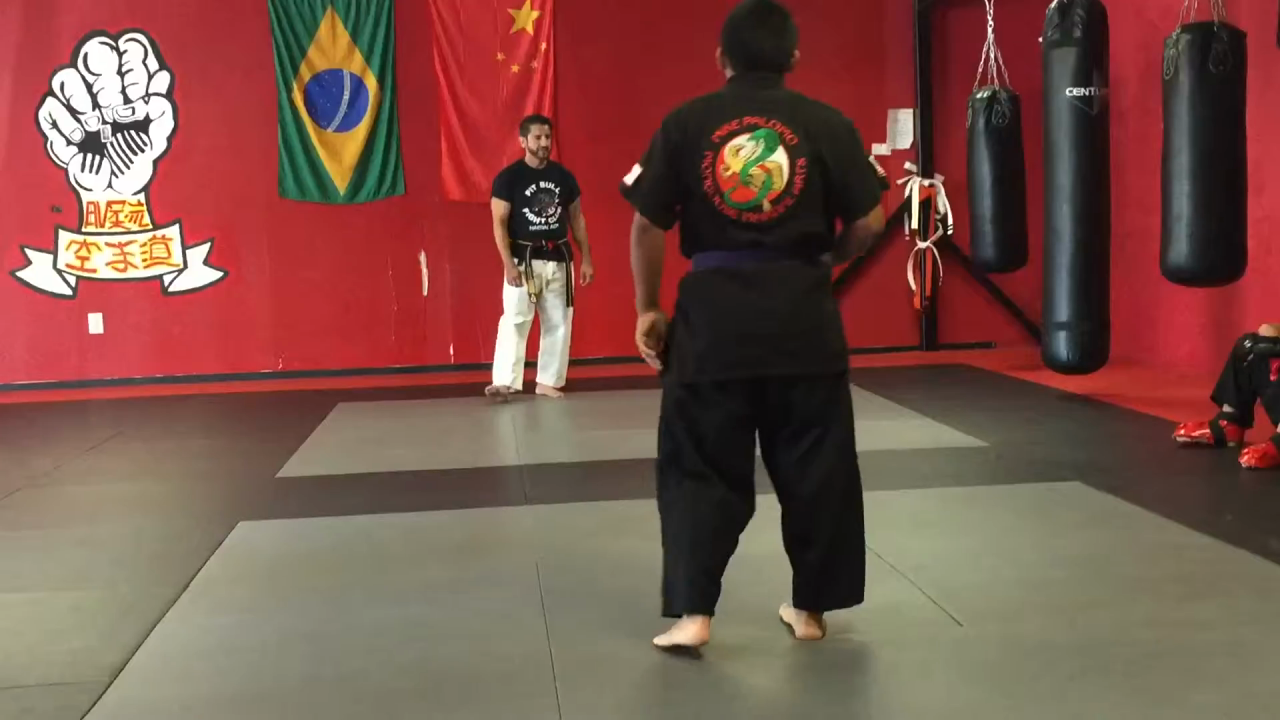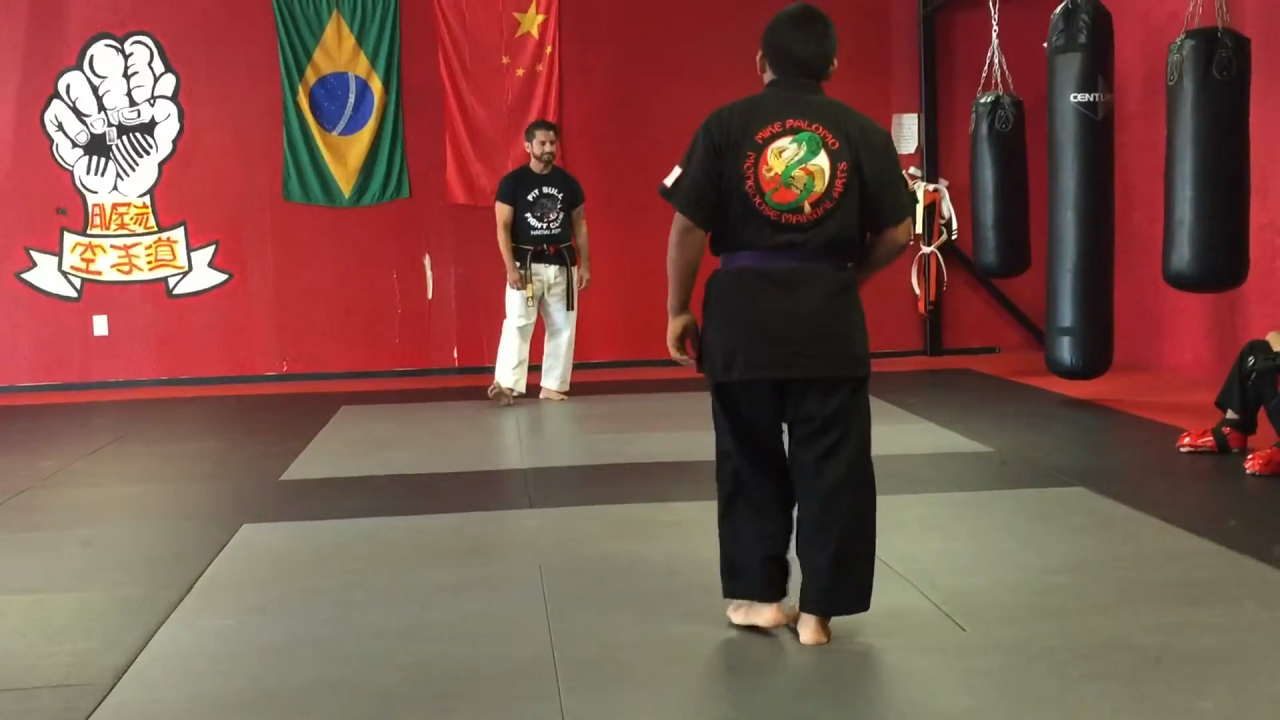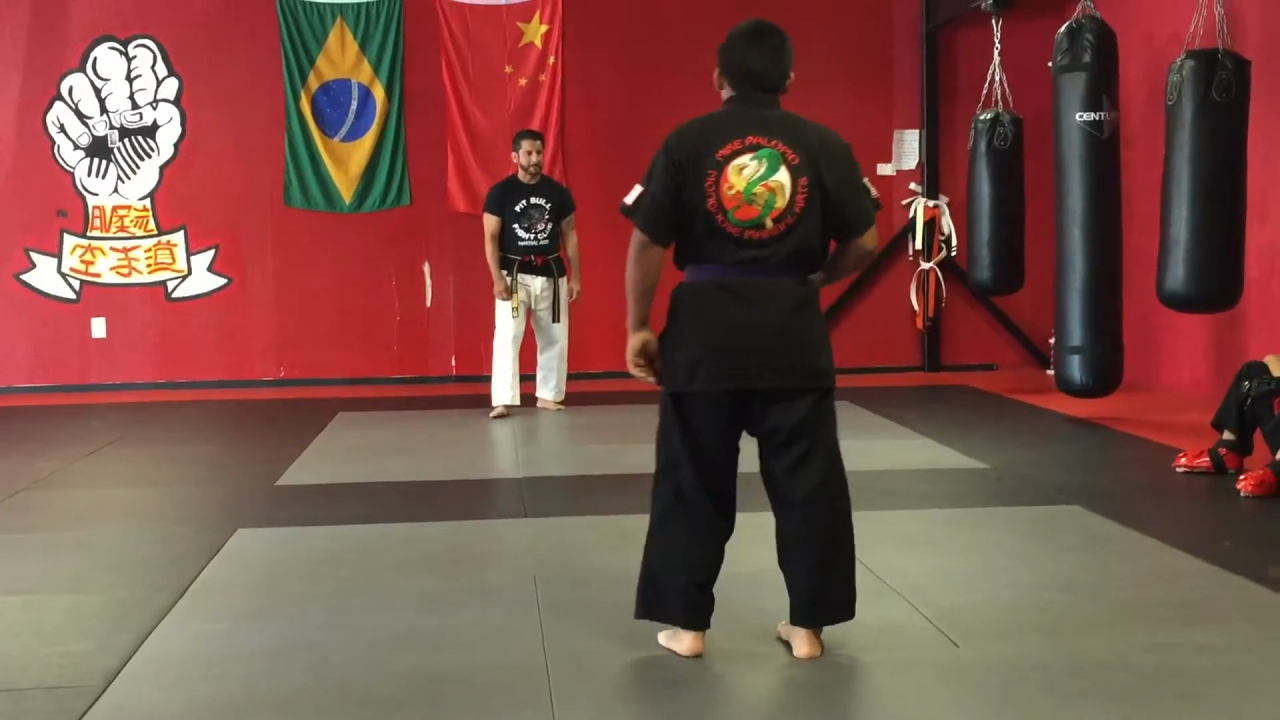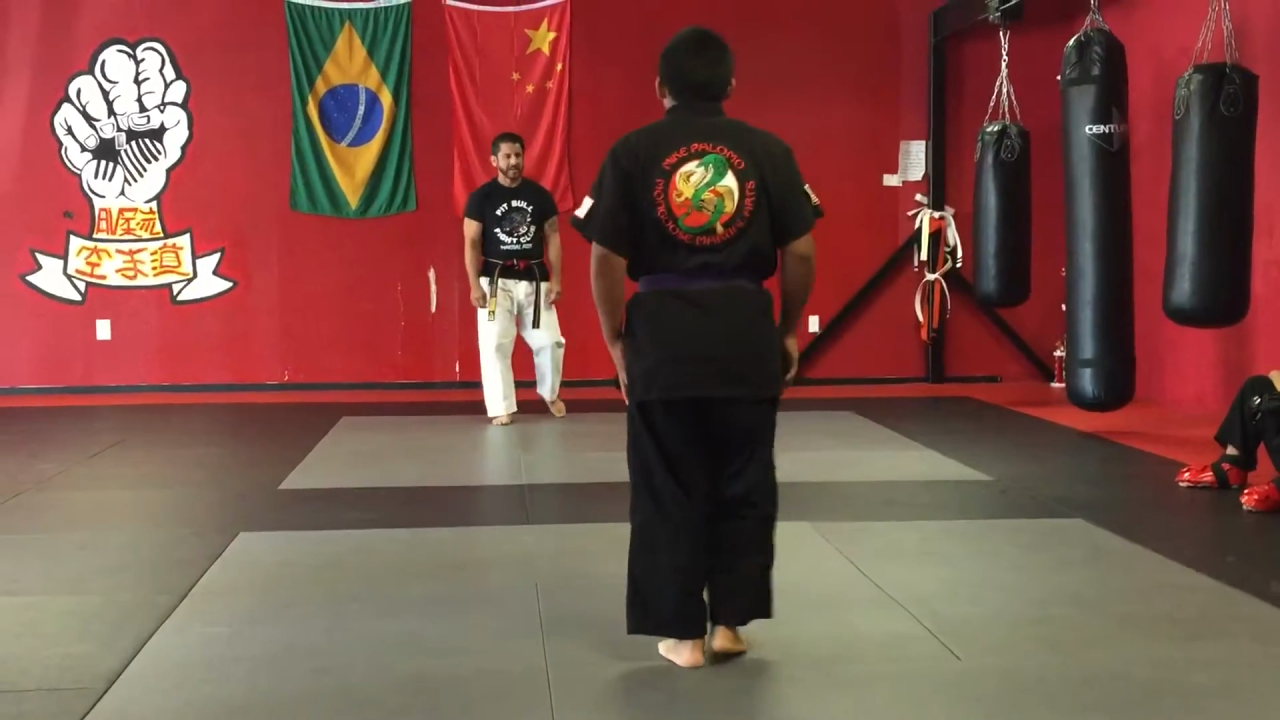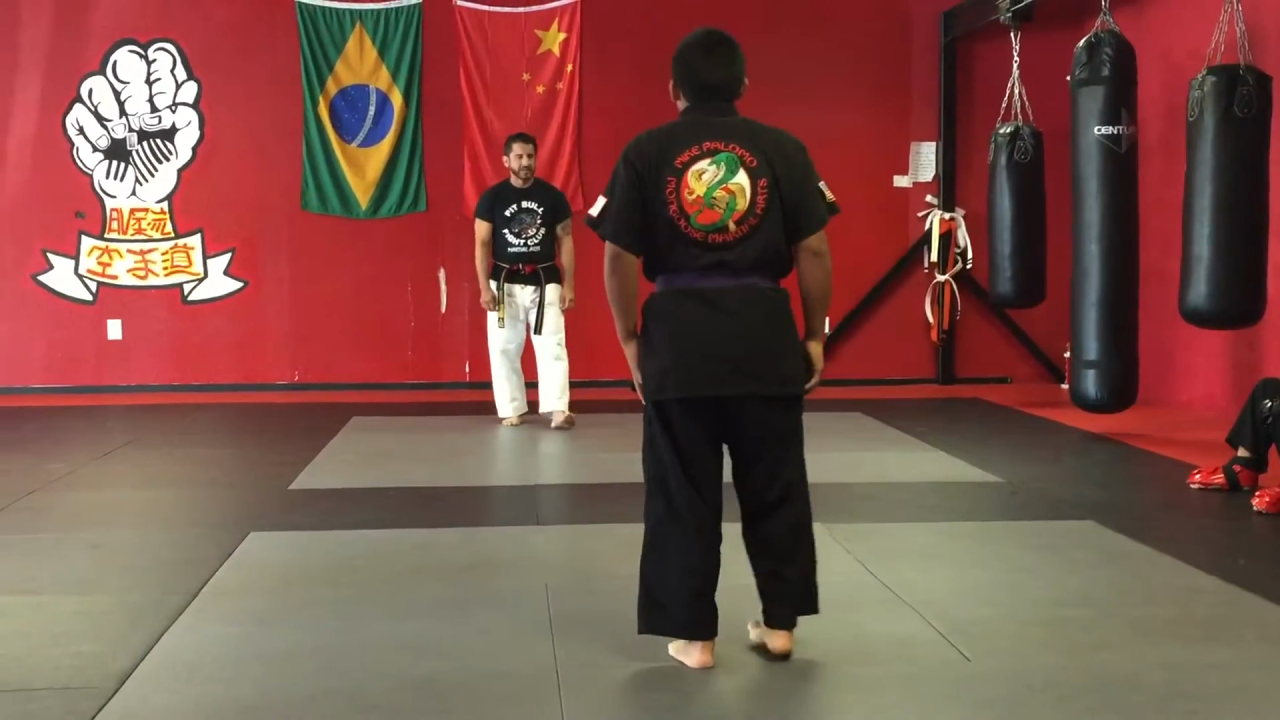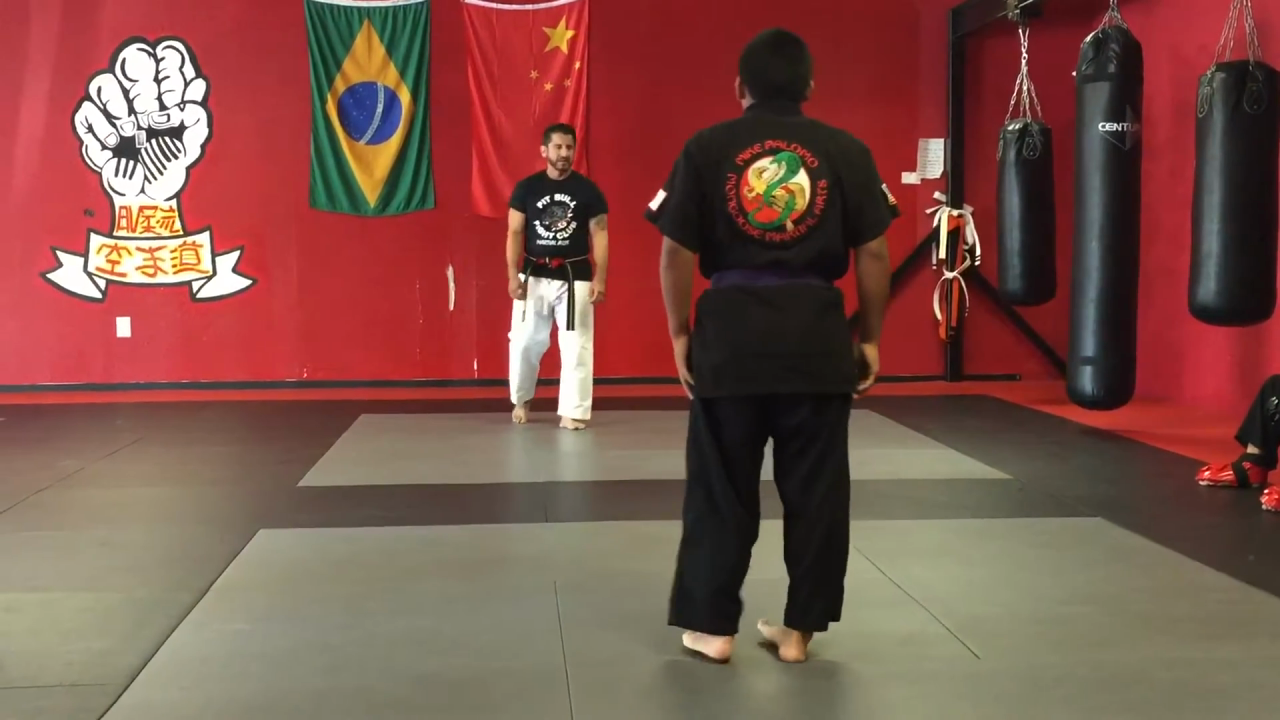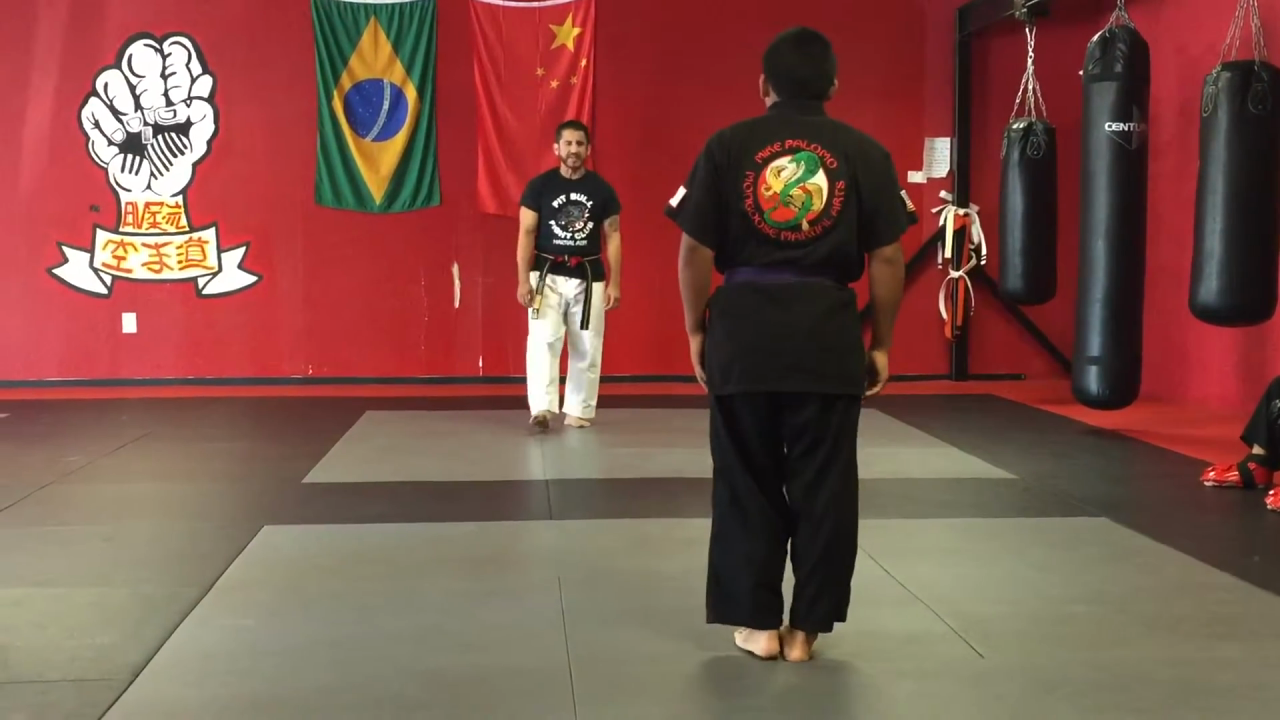
dt=0.5s
person 1, frame 1
left shoulder: (685, 123)
right shoulder: (827, 123)
left elbow: (647, 225)
right elbow: (868, 222)
left wrist: (647, 308)
left hip: (713, 310)
right hip: (802, 310)
left knee: (699, 468)
right knee: (817, 466)
left ankle: (692, 612)
right ankle: (810, 606)
person 1, frame 2
left shoulder: (726, 125)
right shoulder: (863, 132)
left elbow: (687, 228)
right elbow: (895, 235)
left wrist: (678, 310)
left hip: (742, 308)
right hip: (829, 314)
left knee: (749, 463)
right knee: (833, 466)
left ankle: (759, 595)
right ankle: (816, 611)
person 1, frame 3
left shoulder: (686, 142)
right shoulder: (824, 145)
left elbow: (647, 243)
right elbow: (863, 242)
left wrist: (638, 327)
left hip: (705, 324)
right hip: (791, 327)
left knee: (693, 484)
right knee: (809, 480)
left ankle: (684, 621)
right ankle: (808, 624)
person 1, frame 4
left shoulder: (633, 152)
right shoulder: (768, 150)
left elbow: (605, 259)
right elbow: (800, 253)
left wrist: (617, 339)
right wrist: (788, 331)
left hip: (662, 335)
right hip: (746, 332)
left knee: (668, 489)
right knee: (745, 488)
left ankle: (683, 633)
right ankle: (729, 622)
person 1, frame 5
left shoulder: (645, 152)
right shoulder: (782, 149)
left elbow: (619, 257)
right elbow: (814, 251)
left wrist: (631, 338)
right wrist: (815, 335)
left hip: (678, 334)
right hip: (764, 331)
left knee: (681, 491)
right knee: (775, 486)
left ankle: (692, 633)
right ankle: (779, 623)
person 1, frame 6
left shoulder: (707, 148)
right shoulder: (845, 150)
left elbow: (676, 253)
right elbow: (873, 254)
left wrist: (680, 334)
right wrist: (870, 337)
left hip: (730, 331)
right hip: (816, 333)
left knee: (721, 487)
right knee: (816, 487)
left ankle: (713, 625)
right ankle: (798, 627)
person 1, frame 7
left shoulder: (727, 145)
right shoulder: (864, 152)
left elbow: (694, 250)
right elbow: (887, 259)
left wrist: (696, 330)
right wrist: (881, 343)
left hip: (743, 330)
right hip: (827, 335)
left knee: (746, 484)
right knee: (825, 487)
left ankle: (757, 622)
right ankle: (804, 627)
person 2, frame 1
left shoulder: (563, 176)
right shoulder: (508, 177)
left elbow: (577, 218)
right elbow: (499, 223)
left wrist: (586, 258)
right wrist: (508, 264)
left hip: (559, 259)
right hip: (524, 259)
left knee: (558, 323)
right knee: (514, 321)
left ankle: (548, 382)
right ankle: (504, 382)
person 2, frame 2
left shoulder: (568, 182)
right shoulder: (513, 182)
left elbow: (580, 225)
right elbow: (503, 227)
left wrist: (584, 265)
right wrist: (511, 267)
left hip: (562, 264)
right hip: (526, 263)
left knee: (562, 327)
right knee: (518, 324)
left ankle: (552, 386)
right ankle: (507, 385)
person 2, frame 3
left shoulder: (558, 192)
right shoulder: (500, 192)
left elbow: (569, 235)
right elbow: (491, 238)
left wrist: (574, 276)
right wrist: (497, 278)
left hip: (551, 274)
right hip: (514, 273)
left knee: (554, 338)
right knee: (507, 336)
left ankle: (548, 395)
right ankle: (503, 401)
person 2, frame 4
left shoulder: (540, 194)
right shoulder: (481, 197)
left elbow: (553, 237)
right elbow: (471, 243)
left wrist: (555, 278)
right wrist: (475, 284)
left hip: (535, 278)
right hip: (496, 280)
left knee: (549, 342)
right knee: (495, 345)
left ankle: (549, 393)
right ankle: (501, 409)
person 2, frame 5
left shoulder: (553, 196)
right shoulder: (492, 198)
left elbow: (565, 241)
right elbow: (482, 244)
left wrist: (568, 284)
right wrist: (485, 287)
left hip: (545, 282)
right hip: (505, 283)
left knee: (552, 346)
right knee: (504, 350)
left ankle: (557, 410)
right ankle: (511, 410)
person 2, frame 6
left shoulder: (588, 190)
right shoulder: (526, 188)
left elbow: (600, 234)
right elbow: (514, 233)
left wrist: (599, 277)
right wrist: (513, 275)
left hip: (574, 276)
right hip: (533, 275)
left knee: (576, 346)
right knee: (524, 343)
left ankle: (573, 412)
right ankle: (521, 400)
person 2, frame 7
left shoulder: (602, 189)
right shoulder: (539, 186)
left elbow: (612, 237)
right elbow: (526, 233)
left wrist: (614, 282)
right wrist: (523, 279)
left hip: (589, 277)
right hip: (547, 274)
left knee: (587, 348)
right knee: (543, 341)
left ankle: (578, 410)
right ankle: (543, 408)
